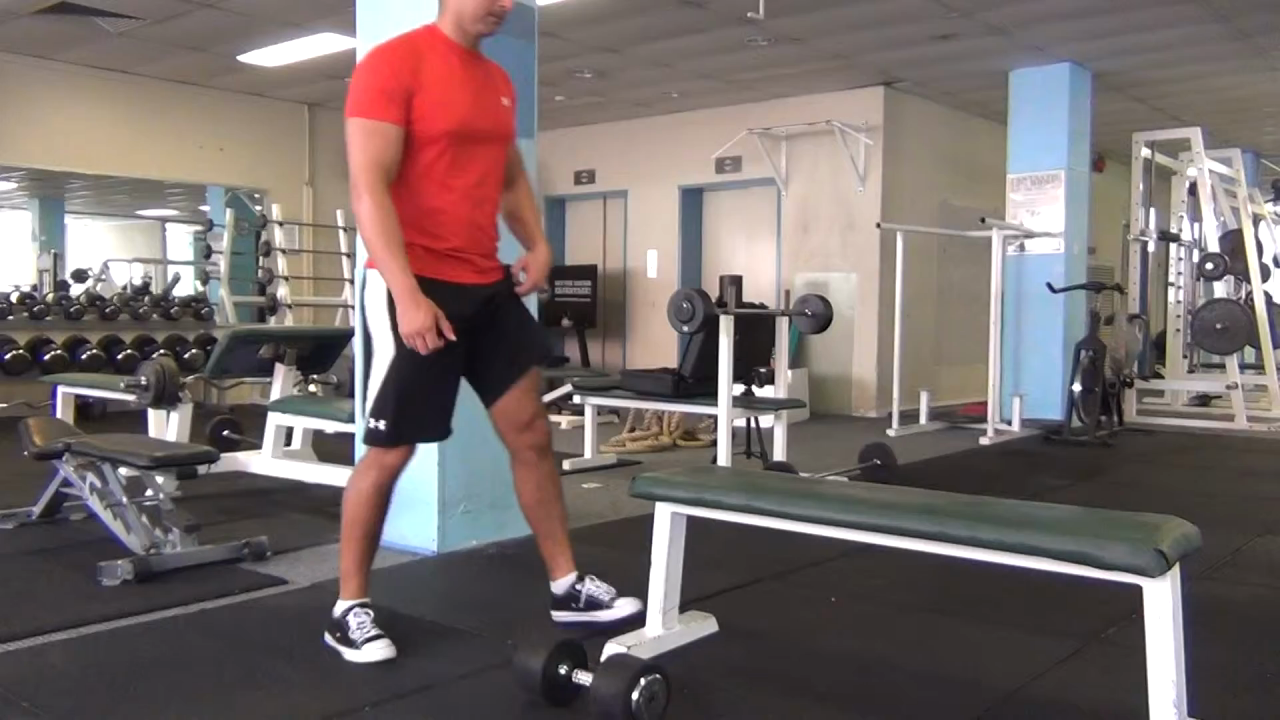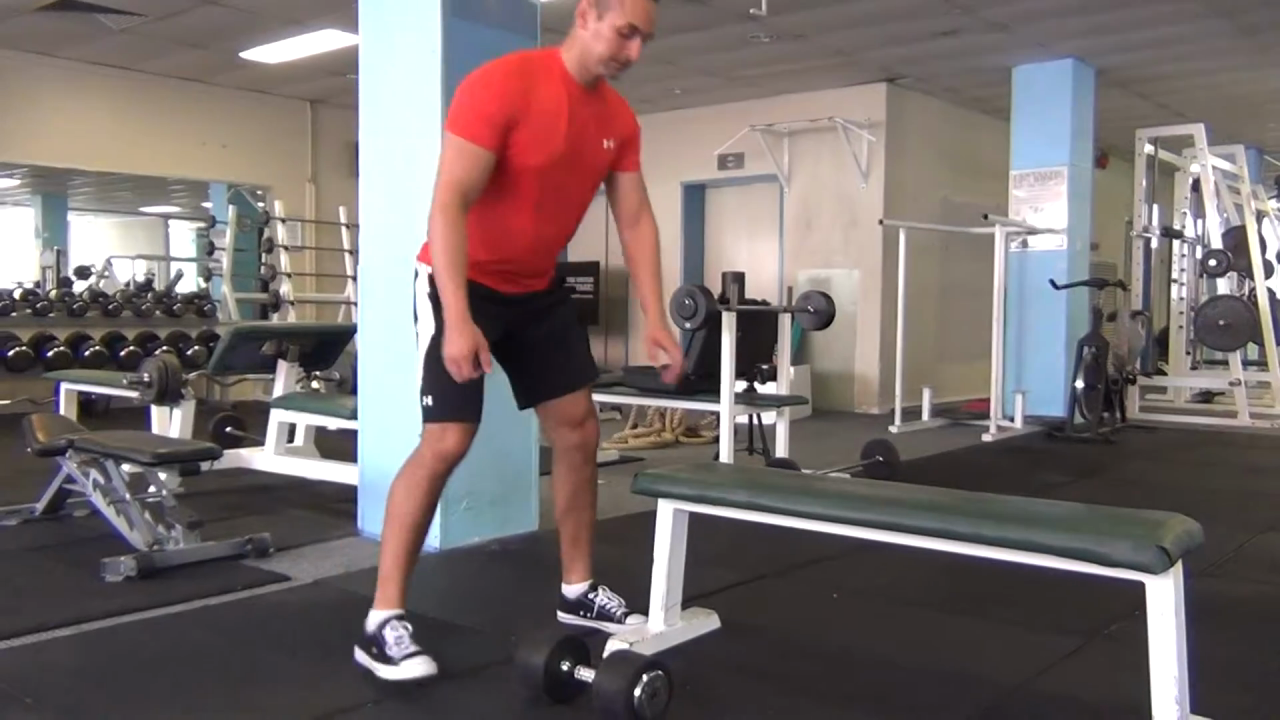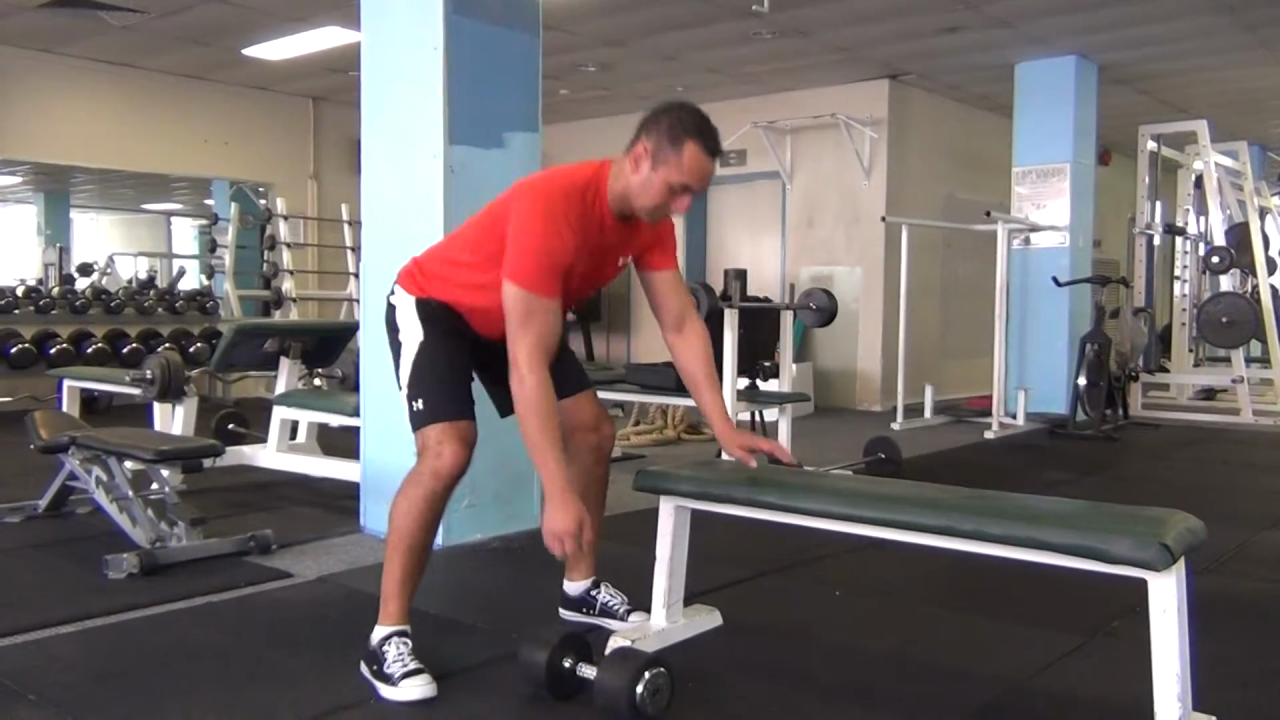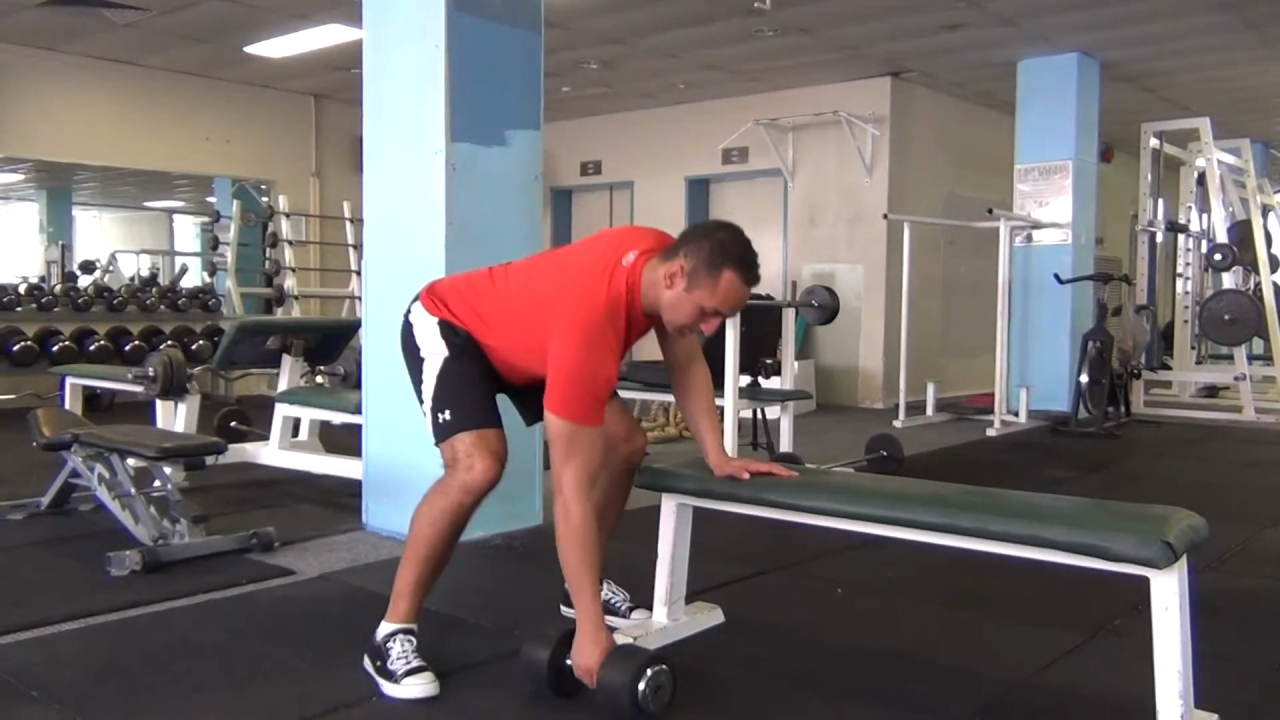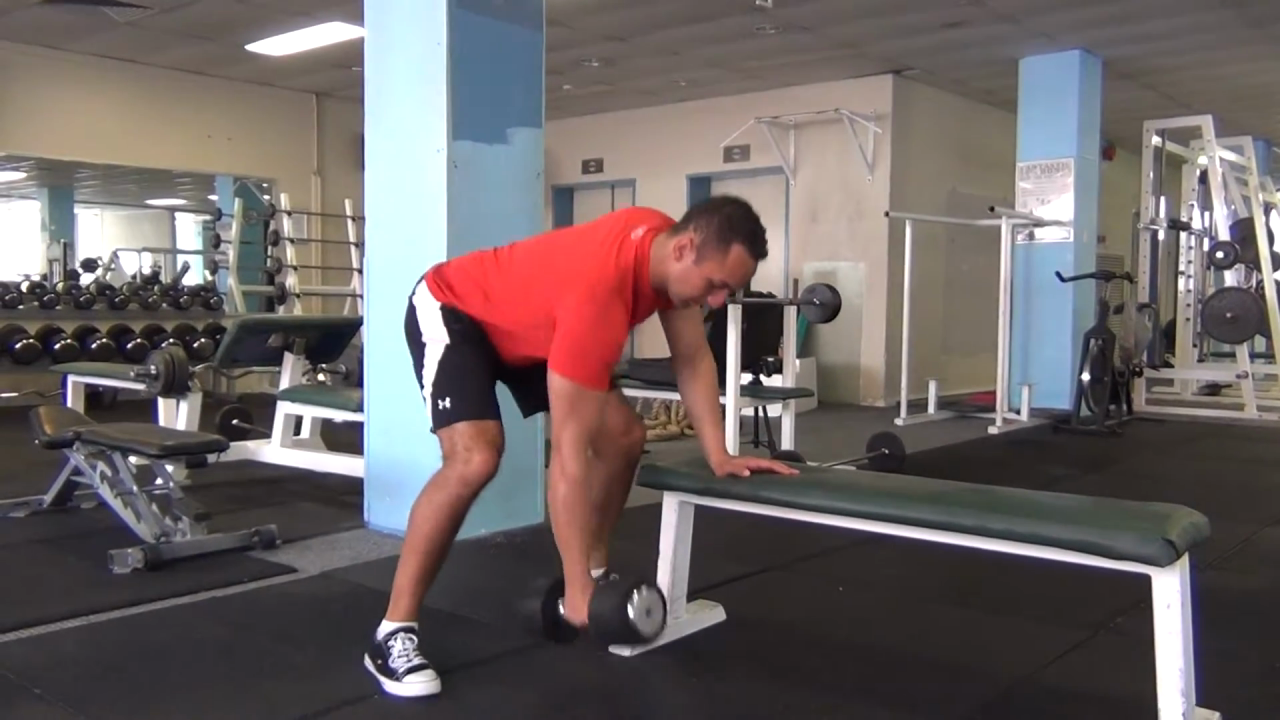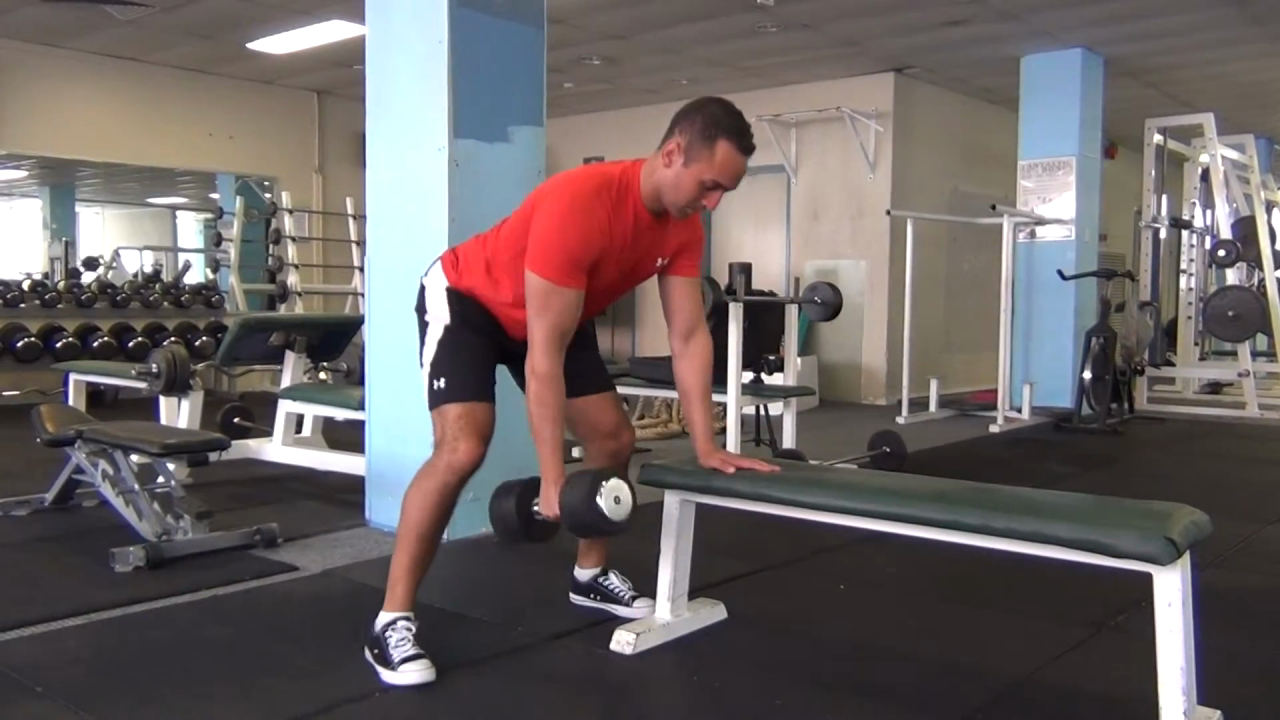
dt=0.4s
person 1, frame 1
left shoulder: (497, 77)
right shoulder: (392, 65)
left elbow: (512, 175)
right elbow: (369, 187)
left wrist: (538, 246)
right wrist: (405, 292)
left hip: (485, 282)
right hip: (416, 287)
left knee: (530, 428)
right knee: (389, 449)
left ankle: (566, 585)
right ankle: (349, 608)
person 1, frame 2
left shoulder: (618, 118)
right shoulder: (500, 86)
left elbow: (637, 218)
right elbow: (449, 206)
left wrist: (655, 316)
right wrist: (459, 320)
left hip: (533, 289)
right hip: (463, 282)
left knee: (579, 430)
right knee: (448, 441)
left ankle: (578, 589)
right ankle: (384, 617)
person 1, frame 3
left shoulder: (647, 214)
right shoulder: (552, 207)
left elbow: (682, 325)
right elbow: (527, 365)
left wrist: (725, 429)
right wrist: (558, 499)
left hip: (510, 317)
right hip: (433, 304)
left knee: (594, 431)
right knee: (447, 453)
left ankle: (580, 591)
right ankle: (388, 634)
person 1, frame 4
left shoulder: (664, 257)
right shoulder: (589, 325)
left elbow: (687, 364)
right elbow: (573, 491)
left wrist: (717, 457)
right wrist: (590, 630)
left hip: (519, 334)
right hip: (447, 327)
left knee: (625, 444)
right knee: (477, 467)
left ankle: (585, 588)
right ankle: (393, 633)
person 1, frame 5
left shoulder: (673, 254)
right shoulder: (598, 294)
left elbow: (694, 360)
right elbow: (569, 453)
left wrist: (720, 458)
right wrist: (572, 585)
left hip: (530, 326)
right hip: (453, 310)
left knee: (624, 436)
right knee: (475, 461)
left ankle: (593, 572)
right ankle: (393, 632)
person 1, frame 6
left shoulder: (683, 226)
right shoulder: (577, 203)
left elbow: (688, 336)
right elbow: (544, 354)
left wrist: (706, 447)
right wrist: (552, 481)
left hip: (558, 309)
right hip: (465, 298)
left knee: (614, 439)
right knee: (464, 448)
left ankle: (589, 575)
right ankle: (393, 620)
